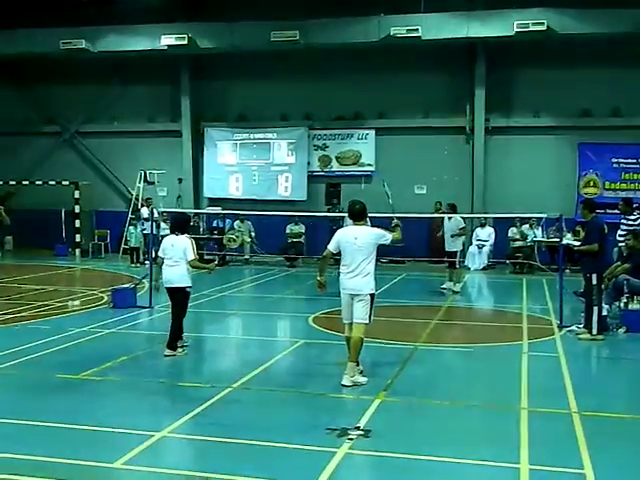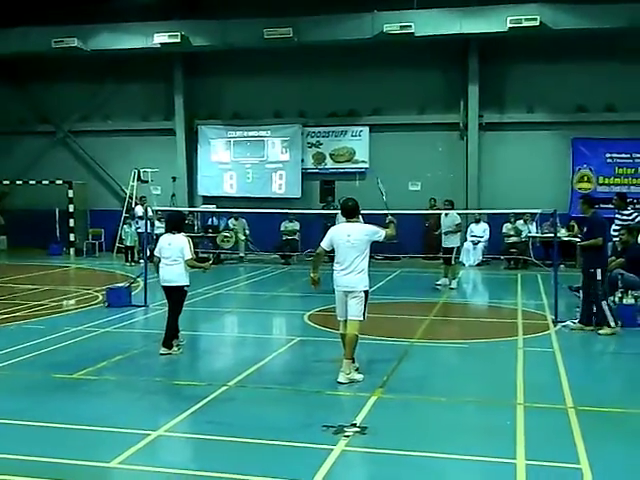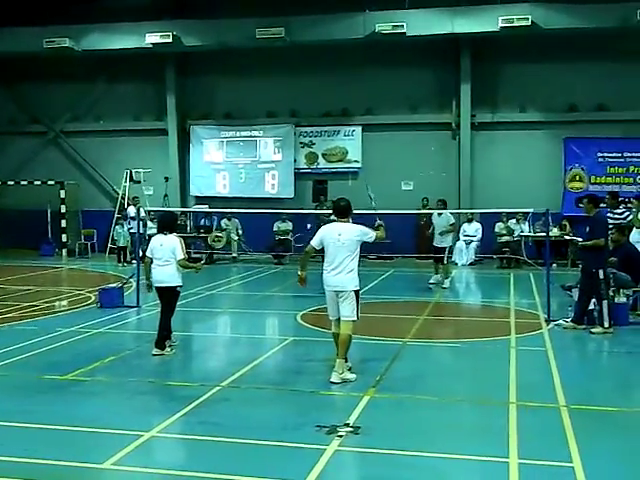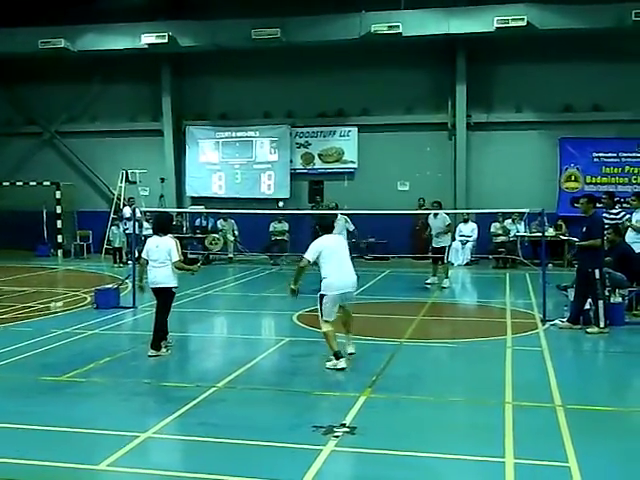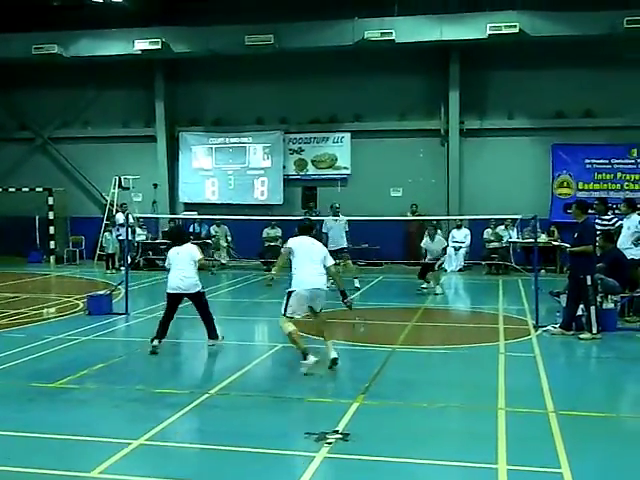
dt=0.7s
person 1, frame 1
left shoulder: (341, 233)
right shoulder: (374, 233)
left elbow: (326, 255)
right elbow: (397, 237)
left wrist: (320, 276)
right wrist: (397, 226)
left hip: (346, 286)
right hip: (364, 288)
left knee: (349, 326)
right knee: (358, 328)
left ankle: (354, 365)
right ankle: (350, 373)
person 1, frame 2
left shoulder: (334, 230)
right shoulder: (367, 230)
left elbow: (319, 253)
right elbow: (391, 233)
left wrist: (314, 272)
right wrist: (391, 222)
left hip: (340, 283)
right hip: (358, 284)
left knee: (344, 323)
right knee: (353, 325)
left ankle: (350, 361)
right ankle: (346, 370)
person 1, frame 3
left shoulder: (325, 229)
right shoulder: (358, 230)
left elbow: (308, 251)
right elbow: (381, 236)
left wrist: (302, 270)
right wrist: (380, 226)
left hip: (330, 283)
right hip: (348, 284)
left knee: (335, 322)
right knee: (347, 324)
left ankle: (342, 360)
right ankle: (339, 371)
person 1, frame 4
left shoulder: (317, 243)
right shoulder: (341, 239)
left elbow: (302, 265)
left wrist: (294, 284)
left hip: (332, 286)
right hip: (350, 283)
left knee: (325, 322)
right knee: (345, 309)
left ankle: (338, 358)
right ankle: (349, 343)
person 1, frame 5
left shoulder: (293, 241)
right shoulder: (320, 246)
left elbow: (285, 253)
right elbow: (333, 271)
left wrist: (274, 271)
right wrist: (343, 294)
left hip: (300, 286)
right hip: (320, 285)
left knee: (286, 322)
right knee: (318, 315)
left ankle: (307, 356)
right ankle: (330, 351)
person 2, frame 1
left shoulder: (166, 240)
right shoulder: (187, 241)
left elbow: (159, 261)
right elbow: (192, 263)
left wrist: (157, 280)
right wrist: (208, 267)
left hip: (168, 280)
right hip: (181, 281)
left knee: (177, 311)
right knee: (179, 313)
left ankle: (179, 339)
right ankle: (171, 348)
person 2, frame 2
left shoulder: (163, 238)
right shoulder: (184, 239)
left elbow: (156, 260)
right elbow: (189, 262)
left wrist: (160, 275)
right wrist: (203, 266)
left hip: (165, 279)
right hip: (179, 280)
left knee: (173, 309)
right knee: (174, 312)
left ankle: (175, 337)
right ankle: (167, 346)
person 2, frame 3
left shoulder: (154, 239)
right shoulder: (176, 240)
left elbow: (147, 261)
right elbow: (181, 263)
left wrist: (147, 279)
right wrist: (195, 266)
left hip: (158, 280)
right hip: (172, 281)
left knee: (166, 310)
right knee: (167, 312)
left ankle: (167, 338)
right ankle: (159, 346)
person 2, frame 4
left shoulder: (150, 241)
right shoulder: (172, 241)
left elbow: (142, 262)
right elbow: (177, 264)
left wrist: (140, 280)
right wrist: (191, 268)
left hip: (154, 281)
right hip: (167, 282)
left knee: (163, 311)
right knee: (162, 313)
left ankle: (163, 339)
right ankle: (155, 347)
person 2, frame 5
left shoulder: (171, 251)
right shoulder: (192, 248)
left elbow: (168, 268)
right elbow: (201, 262)
left hip: (174, 286)
right hip: (192, 285)
left knee: (168, 315)
right knee: (204, 311)
left ankle: (157, 340)
right ankle: (213, 337)
person 3, frame 1
left shoulder: (594, 224)
right shoulder: (595, 222)
left elbow: (594, 247)
left wrist: (578, 248)
right wrist: (580, 244)
left hip: (594, 267)
right hip: (591, 266)
left knee: (594, 299)
right knee: (590, 298)
left ankle: (595, 331)
right ankle: (590, 326)
person 3, frame 2
left shoulder: (597, 219)
right shoulder: (589, 219)
left elbow: (599, 241)
left wrist: (581, 244)
right wrist: (581, 243)
left hip: (597, 263)
right hip: (589, 263)
left knee: (598, 294)
right knee: (587, 293)
left ankle: (610, 324)
right ankle: (586, 322)
person 3, frame 3
left shoulder: (600, 219)
right shoulder: (592, 218)
left elbow: (601, 241)
left wrist: (583, 244)
right wrist: (580, 243)
left hip: (597, 264)
right hip: (588, 263)
left knee: (601, 294)
right knee: (584, 293)
left ankle: (605, 325)
right ankle: (577, 320)
person 3, frame 4
left shoulder: (596, 219)
right shoulder: (588, 219)
left elbow: (597, 242)
left wrist: (579, 244)
right wrist: (577, 244)
left hip: (593, 264)
right hip: (584, 263)
left knee: (597, 294)
right knee: (580, 293)
left ankle: (601, 325)
right ankle: (573, 320)
person 3, frame 5
left shoulder: (588, 226)
right shoulder: (580, 225)
left elbow: (589, 248)
left wrist: (571, 249)
right wrist: (569, 247)
left hip: (585, 270)
right hip: (577, 269)
left knee: (589, 300)
right knee: (572, 299)
left ankle: (593, 331)
right ankle: (566, 326)
